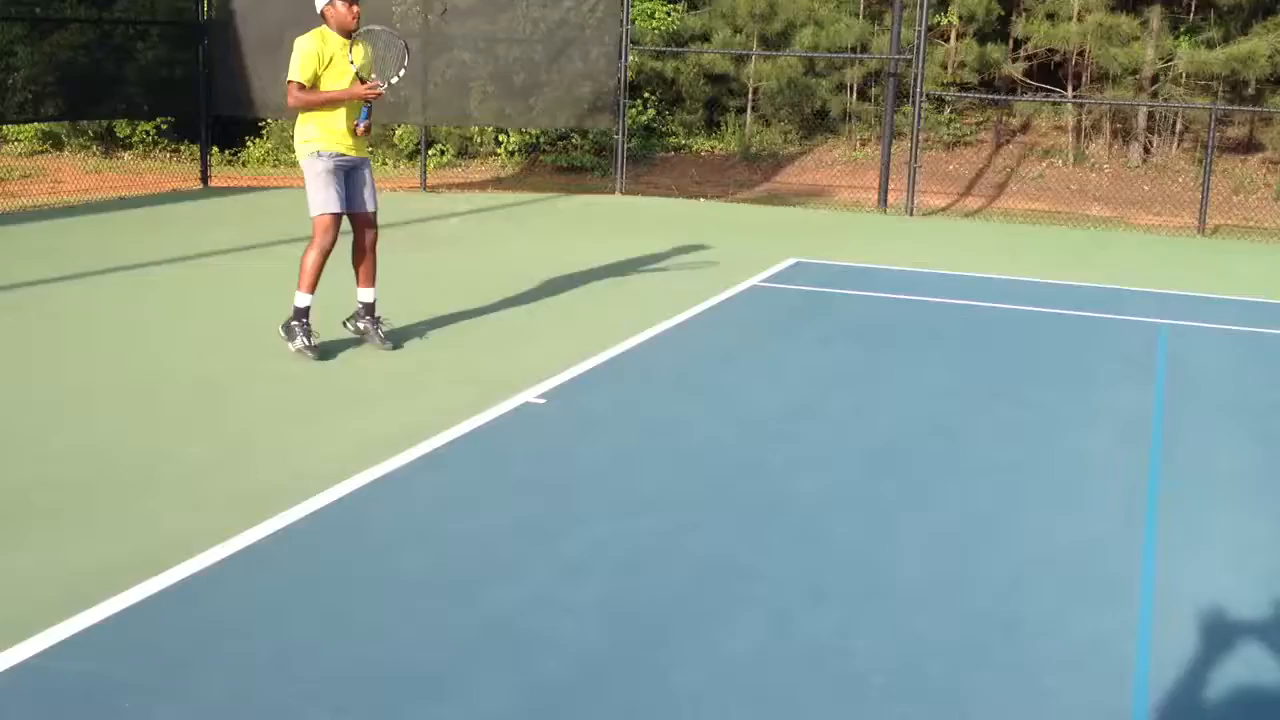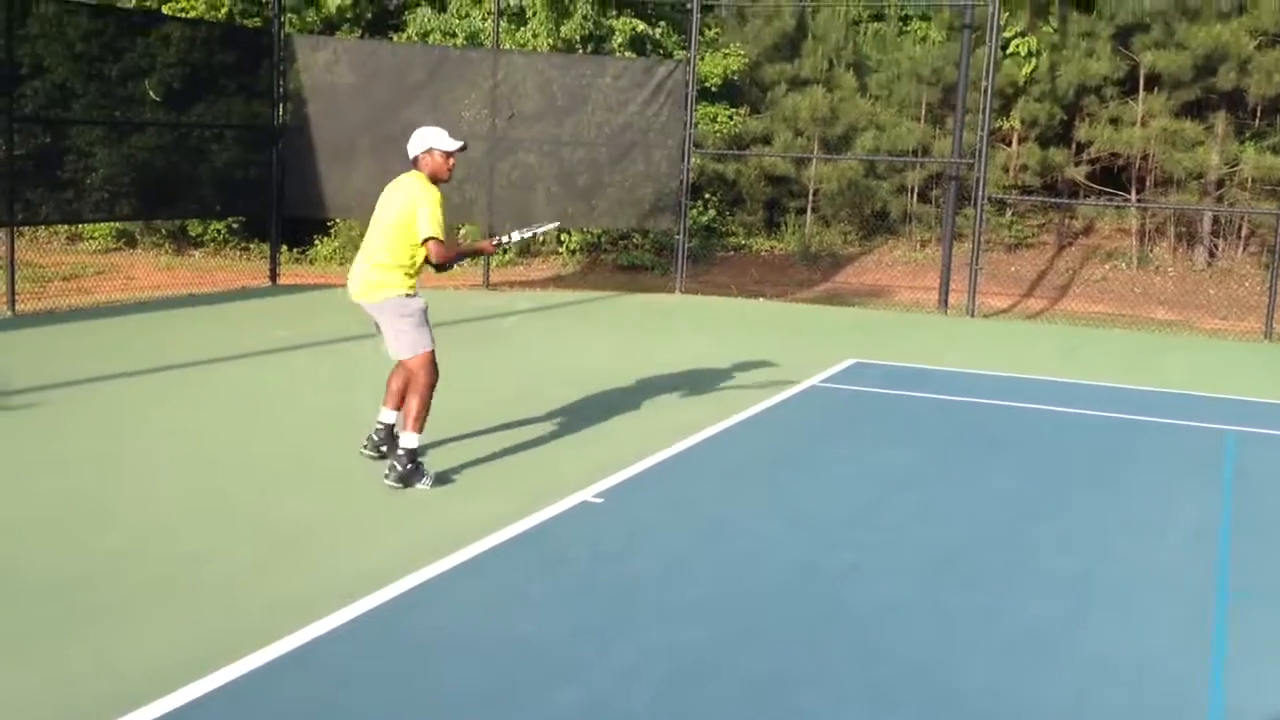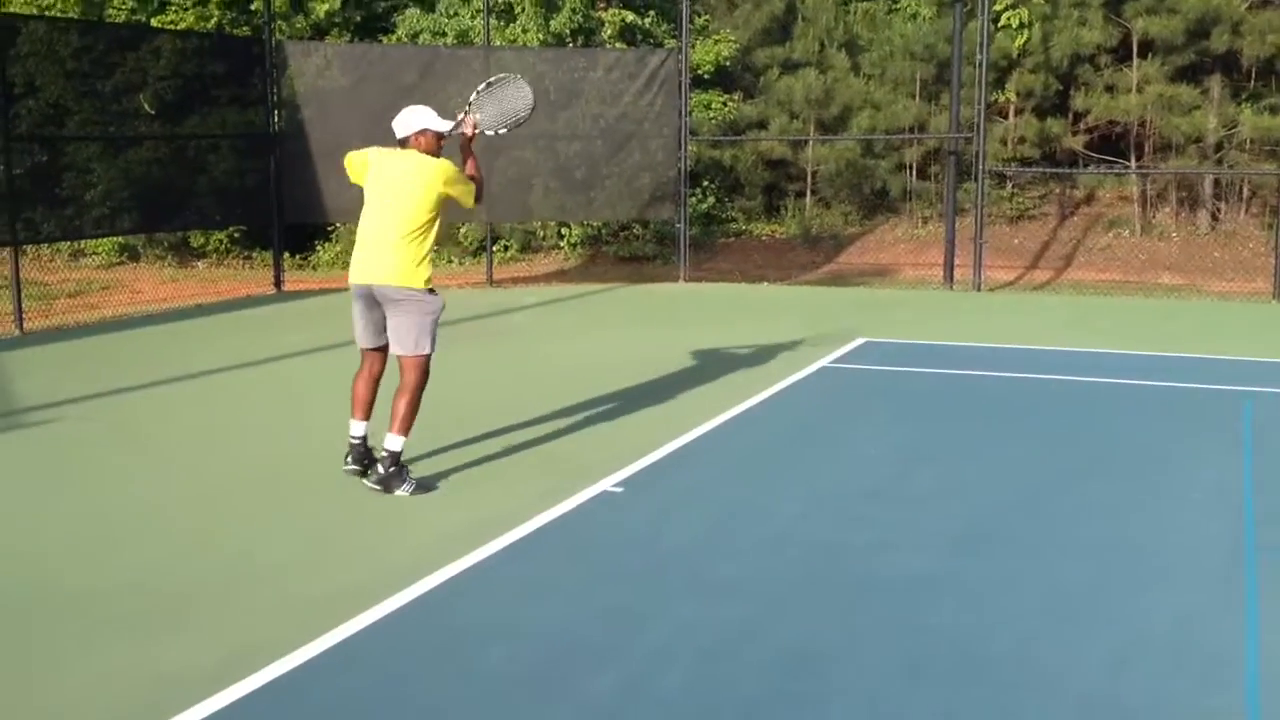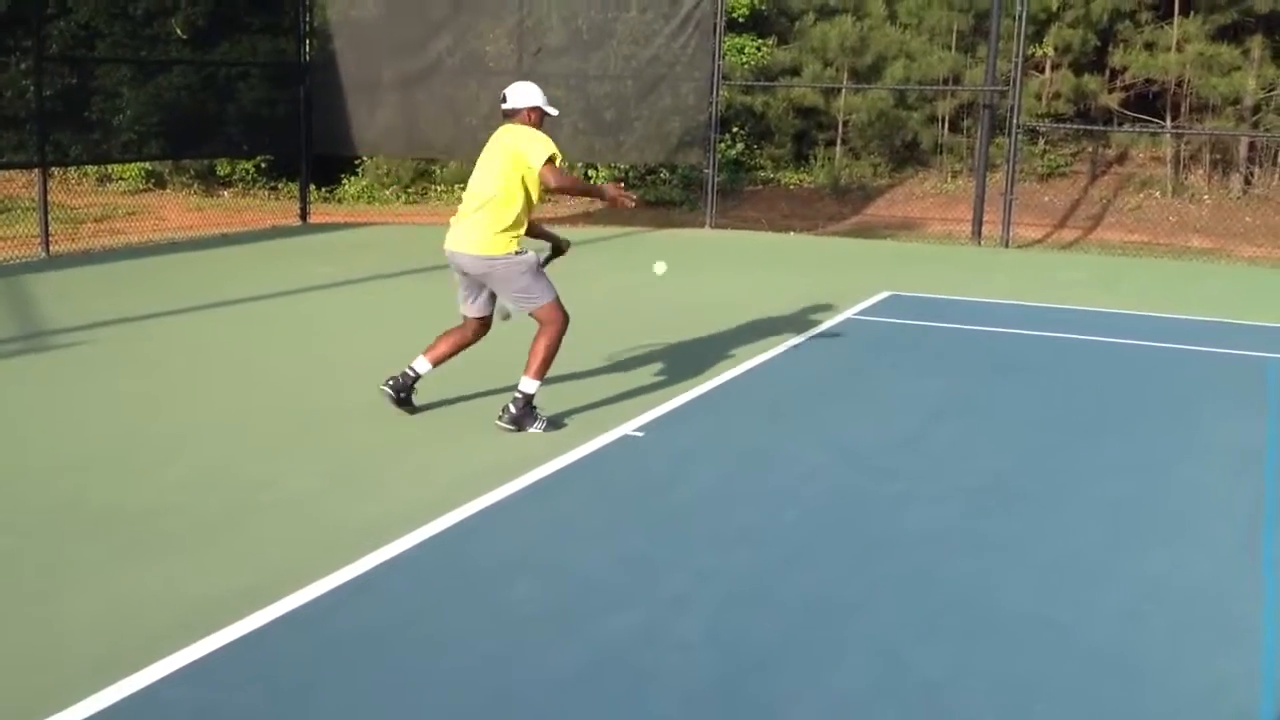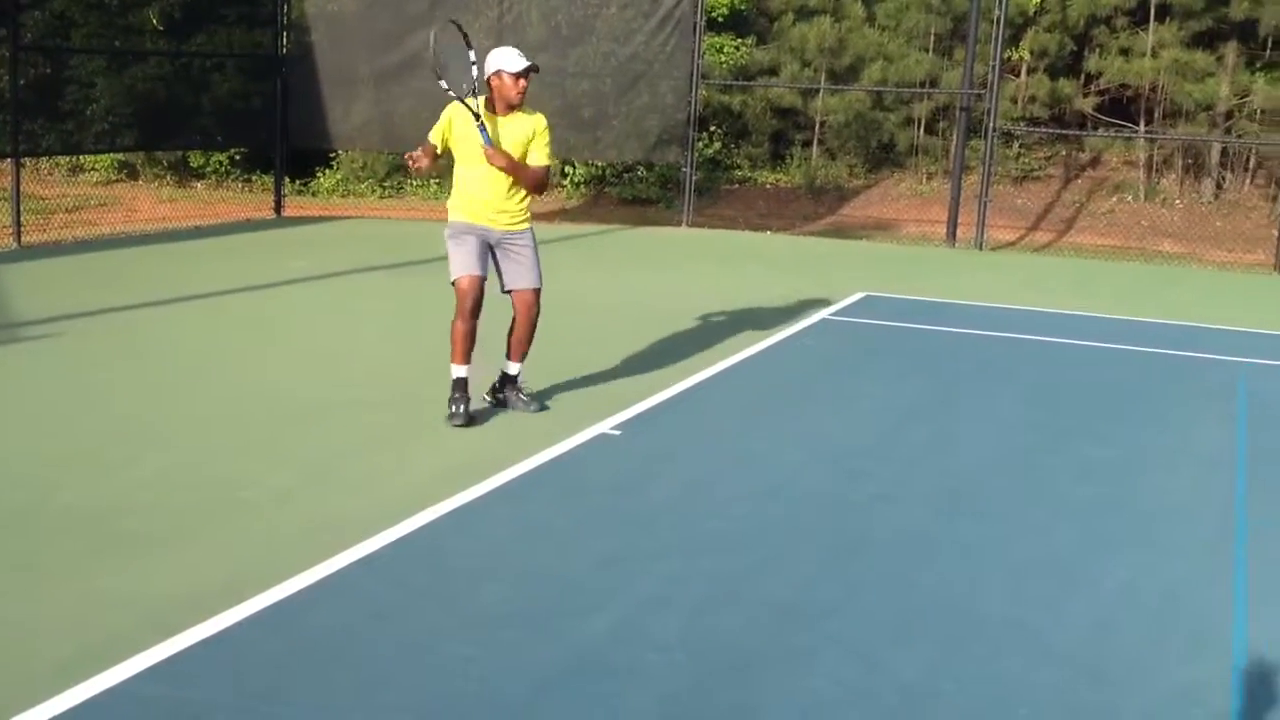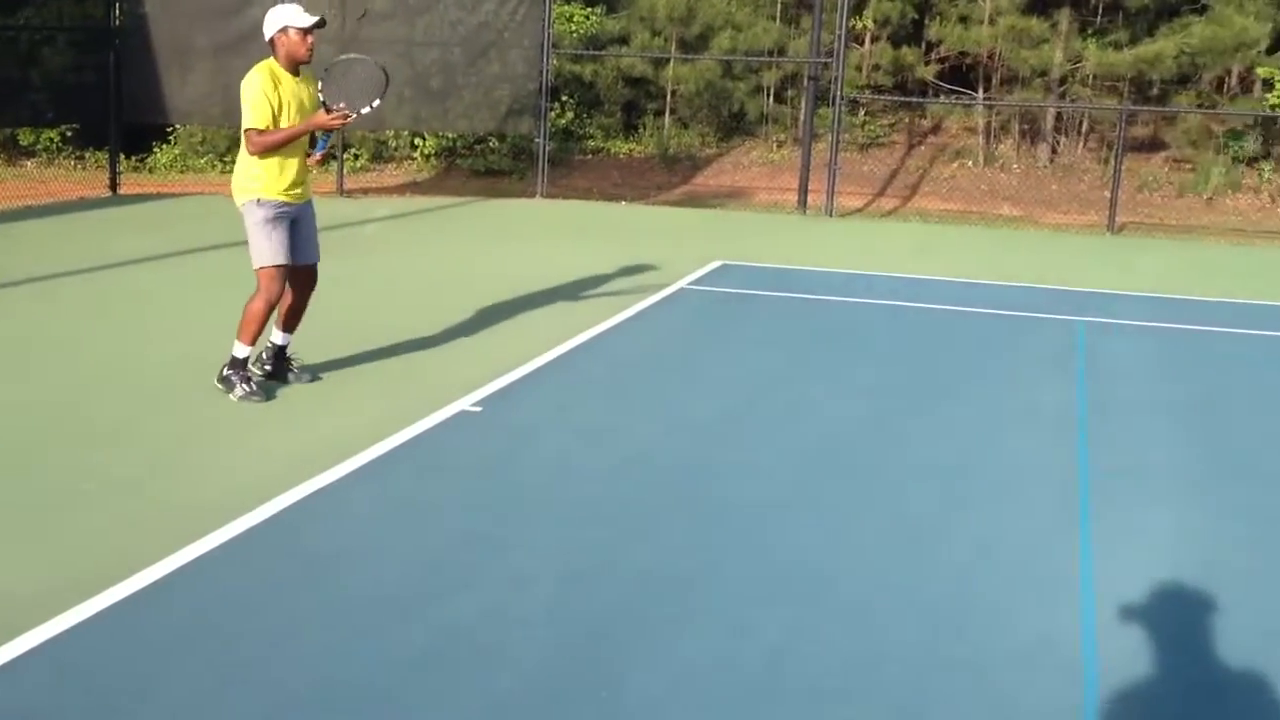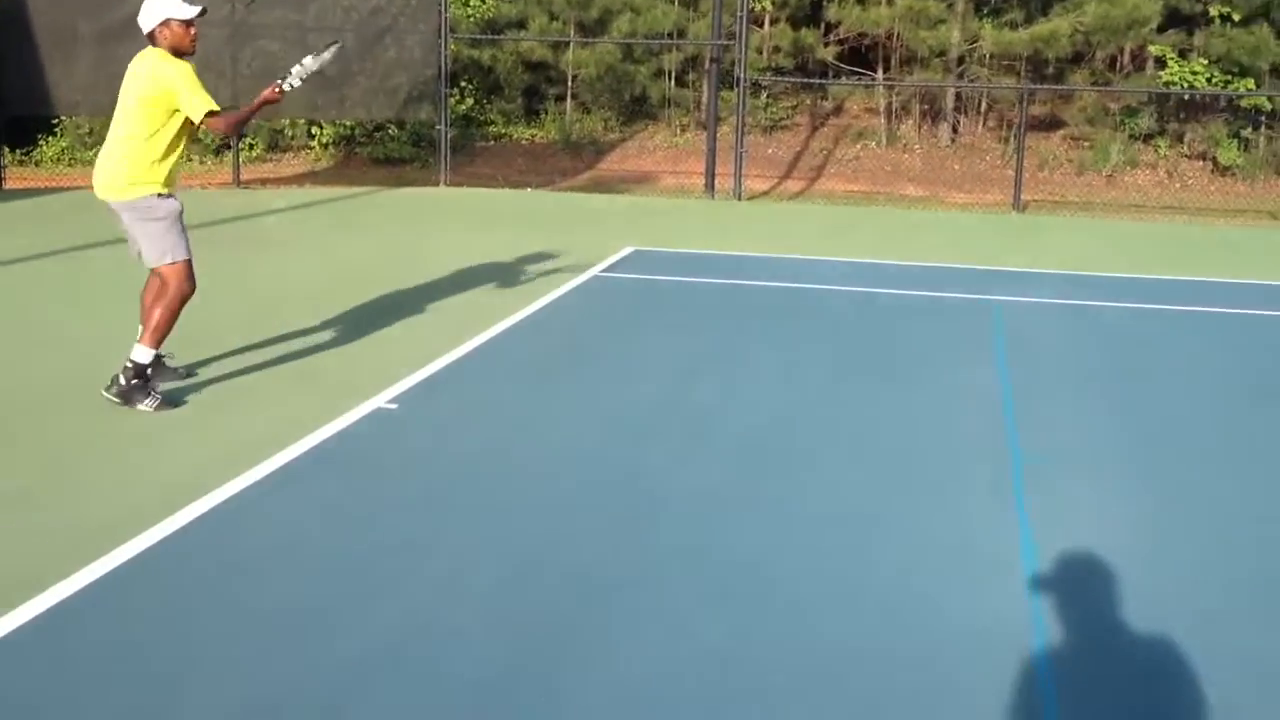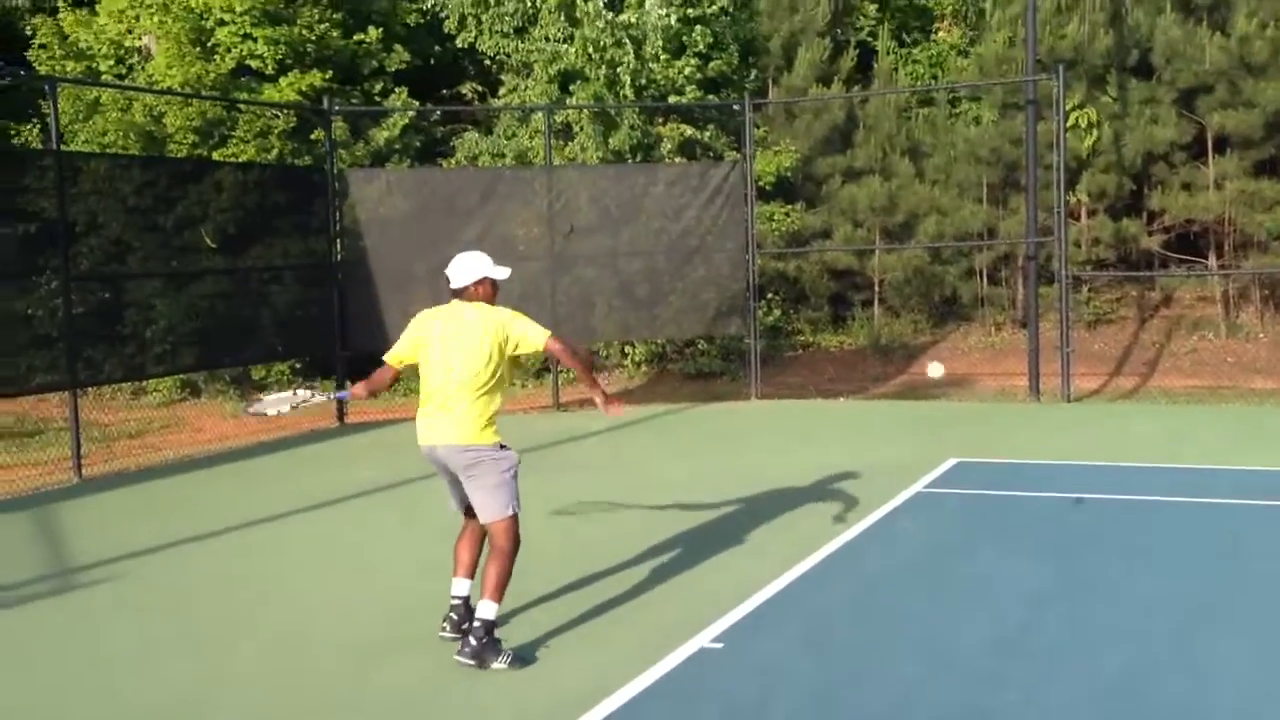
dt=0.7s
person 1, frame 1
right shoulder: (311, 43)
right elbow: (295, 98)
left wrist: (365, 118)
right wrist: (349, 92)
left hip: (354, 153)
right hip: (321, 151)
left knee: (368, 231)
right knee: (326, 233)
left ankle: (364, 315)
right ankle: (297, 321)
person 1, frame 2
left shoulder: (403, 184)
right shoulder: (425, 193)
right elbow: (437, 253)
left wrist: (437, 260)
right wrist: (476, 249)
left hip: (369, 282)
right hip: (387, 289)
left knee: (413, 360)
right knee: (425, 373)
left ankle: (382, 435)
right ankle: (405, 462)
person 1, frame 3
left shoulder: (377, 159)
right shoulder: (442, 170)
left elbow: (348, 160)
right elbow: (477, 194)
left wrist: (397, 137)
right wrist: (468, 146)
left hip: (362, 276)
right hip: (405, 282)
left knee: (371, 362)
right knee: (414, 374)
left ankle: (356, 450)
right ankle: (389, 464)
person 1, frame 4
left shoulder: (499, 143)
right shoulder: (527, 138)
right elbow: (553, 178)
left wrist: (549, 236)
right wrist: (603, 191)
left hip: (459, 248)
right hip: (493, 251)
left knee: (475, 326)
right knee: (555, 321)
left ankle: (403, 381)
right ankle: (519, 408)
person 1, frame 5
left shoulder: (535, 124)
right shoulder: (458, 113)
left elbow: (540, 184)
right elbow: (428, 151)
left wrist: (509, 165)
right wrist: (420, 157)
left hip: (514, 228)
right hip: (467, 223)
left knee: (528, 309)
right knee: (468, 300)
left ankle: (506, 384)
right ankle: (458, 390)
person 1, frame 6
left shoulder: (306, 82)
right shoulder: (260, 80)
right elbow: (255, 144)
left wrist: (314, 153)
right wrist: (312, 124)
left hip: (297, 197)
right hip: (262, 196)
left knee: (304, 281)
right knee: (272, 288)
left ankle: (274, 356)
right ankle: (234, 369)
person 1, frame 7
left shoulder: (143, 62)
right shoulder: (175, 72)
right elbow: (222, 127)
left wrist: (201, 101)
right wrist: (261, 102)
left hip: (115, 183)
right hip: (138, 190)
left knee: (163, 270)
right knee: (181, 285)
left ankle: (148, 360)
right ankle: (131, 378)
person 1, frame 8
left shoulder: (427, 321)
right shoulder: (502, 320)
left elbow: (386, 373)
right elbow: (561, 347)
left wrist: (361, 389)
right wrist: (597, 391)
left hip: (431, 439)
right hip: (473, 442)
left knee: (476, 520)
right knee: (505, 539)
left ankle: (458, 612)
right ankle: (479, 637)
